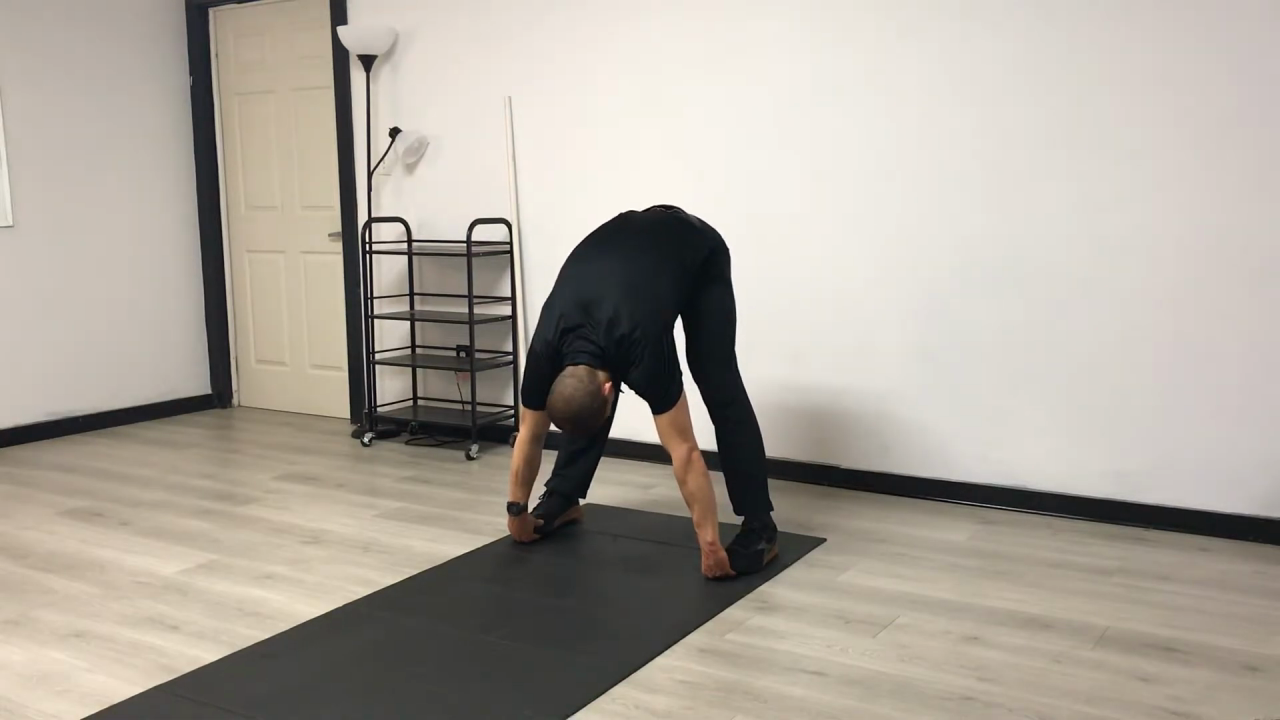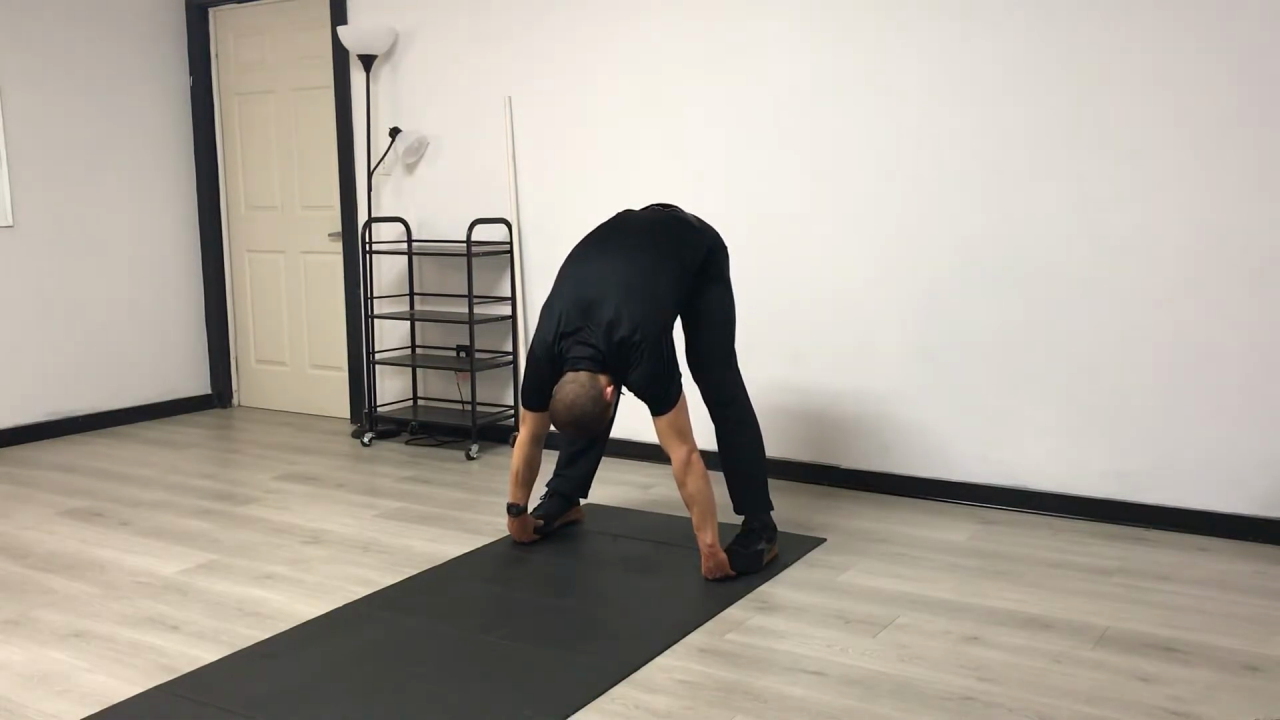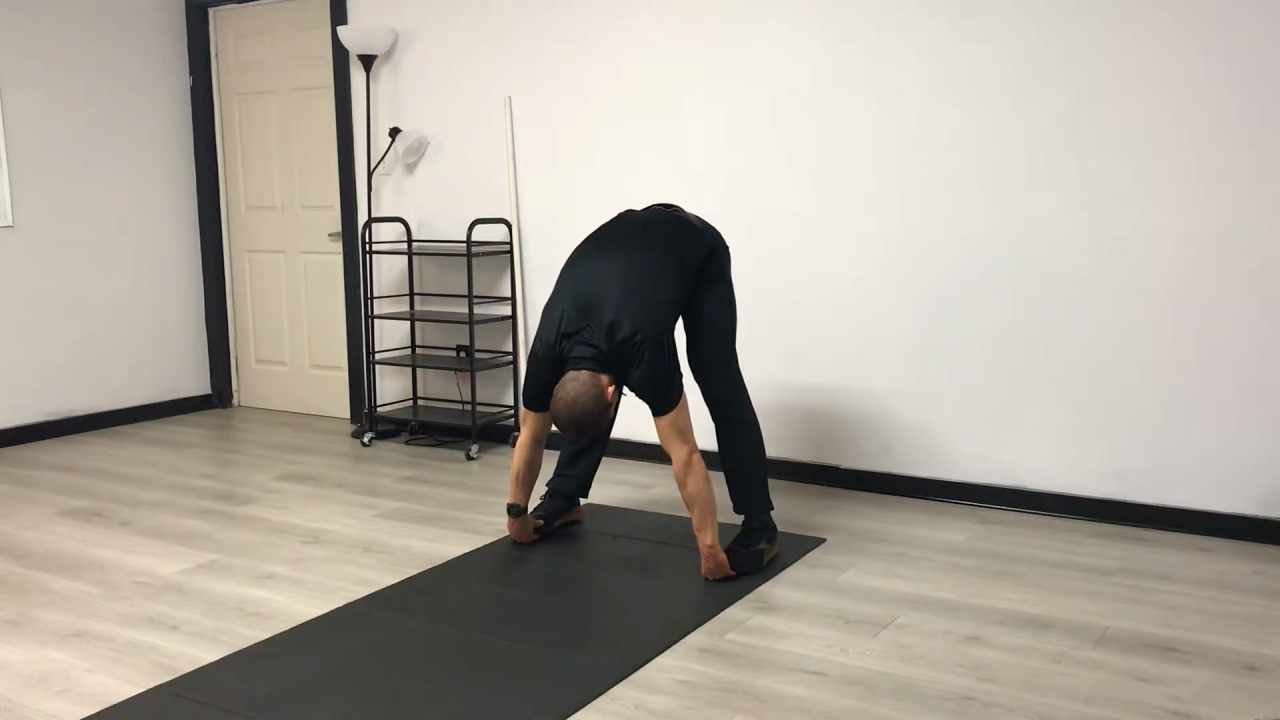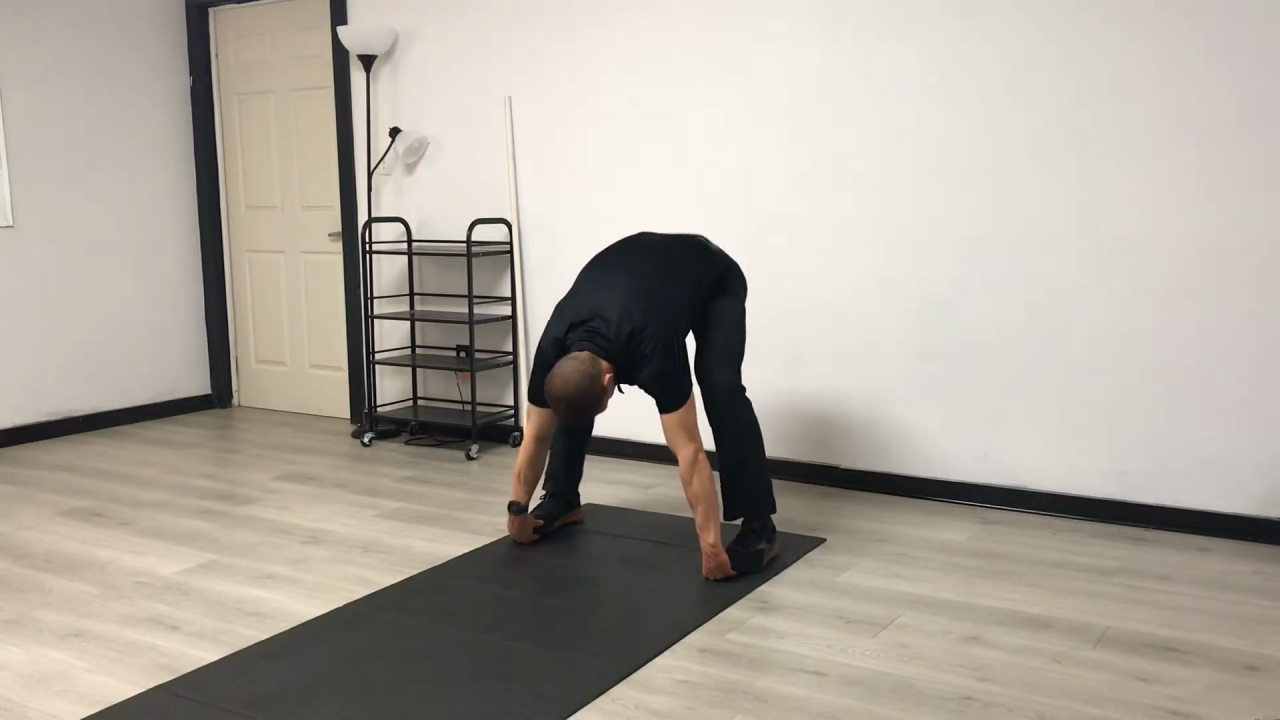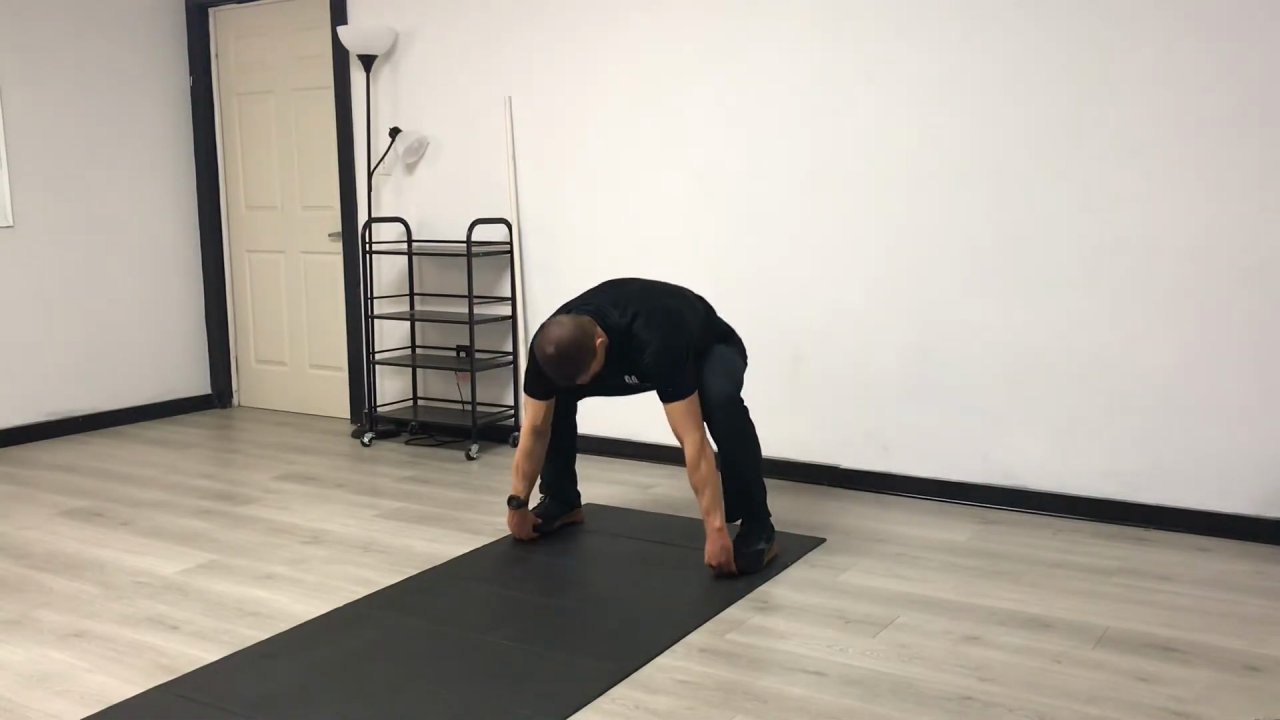
dt=0.5s
person 1, frame 1
left shoulder: (642, 353)
right shoulder: (546, 353)
left elbow: (684, 452)
right elbow: (529, 436)
left wrist: (710, 544)
right wrist: (516, 512)
left hip: (699, 254)
left knee: (720, 390)
right knee: (585, 404)
left ankle: (759, 525)
right ankle: (562, 500)
person 1, frame 2
left shoulder: (641, 355)
right shoulder: (545, 356)
left elbow: (683, 453)
right elbow: (529, 437)
left wrist: (709, 545)
right wrist: (516, 512)
left hip: (698, 253)
left knee: (720, 390)
right knee: (585, 406)
left ankle: (759, 525)
right ankle: (564, 500)
person 1, frame 3
left shoulder: (642, 356)
right shoulder: (548, 356)
left elbow: (683, 454)
right elbow: (531, 438)
left wrist: (709, 546)
right wrist: (516, 513)
left hip: (699, 253)
left knee: (721, 389)
right knee: (588, 406)
left ankle: (759, 525)
right ankle: (564, 499)
person 1, frame 4
left shoulder: (652, 350)
right shoulder: (555, 350)
left elbow: (689, 452)
right elbow: (536, 436)
left wrist: (711, 544)
right wrist: (517, 510)
left hip: (714, 280)
left knee: (721, 390)
right knee: (574, 410)
left ankle: (759, 526)
right ankle: (562, 500)
person 1, frame 5
left shoulder: (656, 341)
right shoulder: (553, 344)
left elbow: (693, 441)
right elbow: (534, 429)
left wrist: (716, 531)
right wrist: (517, 505)
left hip: (710, 349)
left knee: (721, 400)
right knee: (552, 398)
left ankle: (757, 529)
right ankle: (562, 502)
